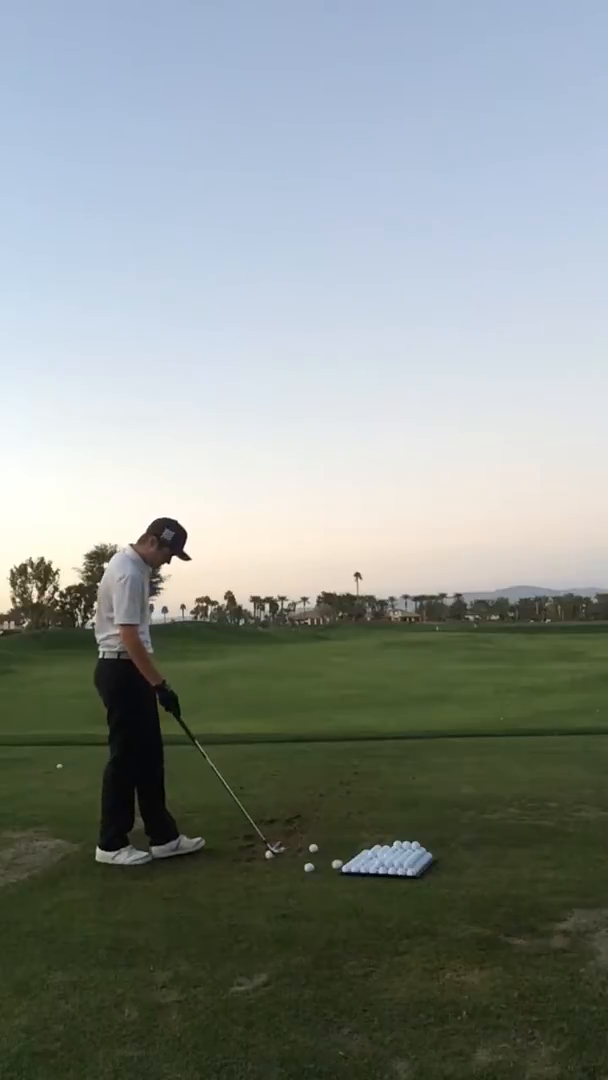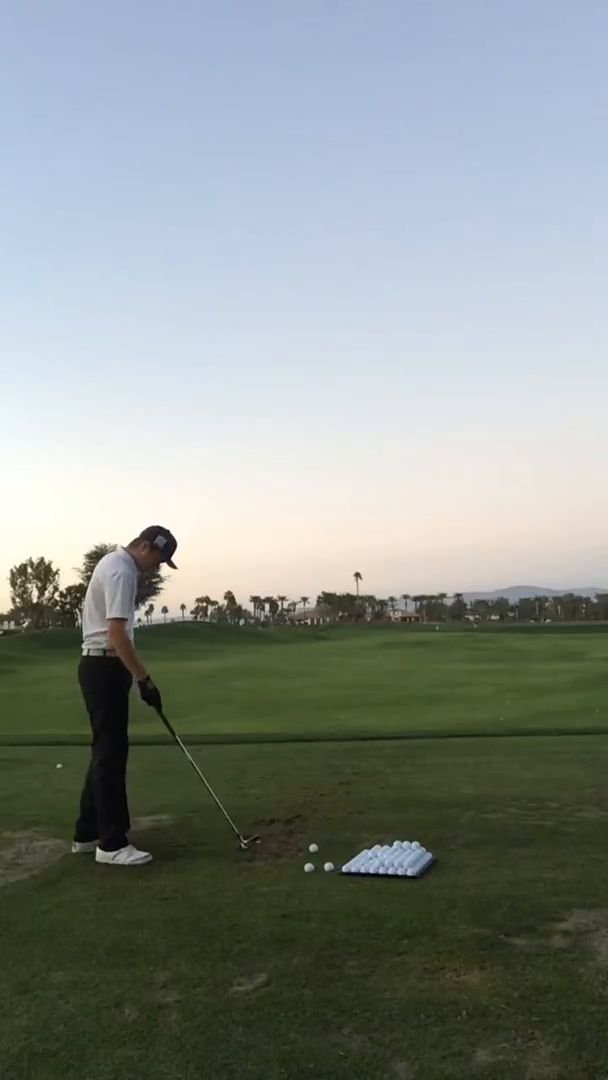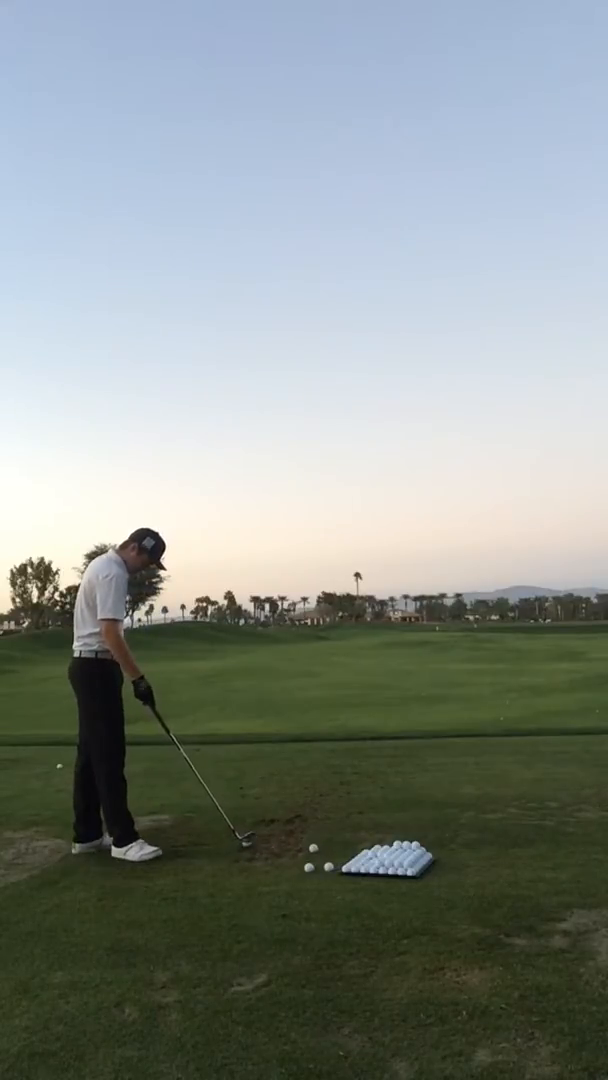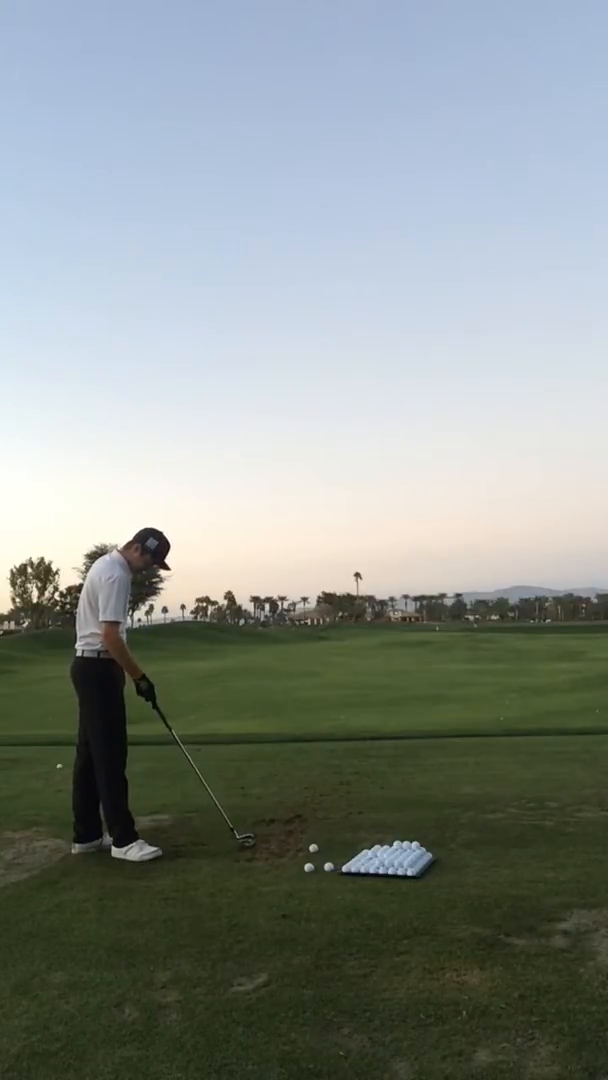
dt=1s
person 1, frame 1
left shoulder: (133, 565)
right shoulder: (128, 574)
right elbow: (129, 638)
right wrist: (160, 684)
left hip: (129, 670)
right hip: (122, 671)
left knee: (149, 755)
right knee: (126, 757)
left ankle: (163, 836)
right ankle: (111, 844)
person 1, frame 2
left shoulder: (116, 563)
right shoulder: (121, 571)
right elbow: (117, 633)
right wrist: (144, 679)
left hip: (101, 666)
right hip: (105, 667)
left knee: (106, 752)
right knee: (111, 753)
left ankle: (88, 832)
right ankle: (111, 843)
person 1, frame 3
left shoulder: (102, 565)
right shoulder: (112, 573)
right elbow: (110, 633)
left wrist: (131, 675)
right wrist: (138, 678)
left hip: (87, 665)
right hip: (97, 668)
left knee: (91, 753)
right knee: (109, 754)
left ankle: (87, 834)
right ankle: (123, 838)
person 1, frame 4
left shoulder: (107, 565)
right shoulder: (116, 575)
right elbow: (110, 636)
right wrist: (139, 677)
left hip: (89, 665)
right hip: (99, 668)
left knee: (90, 753)
right knee: (110, 754)
left ankle: (86, 834)
right ankle: (122, 838)
